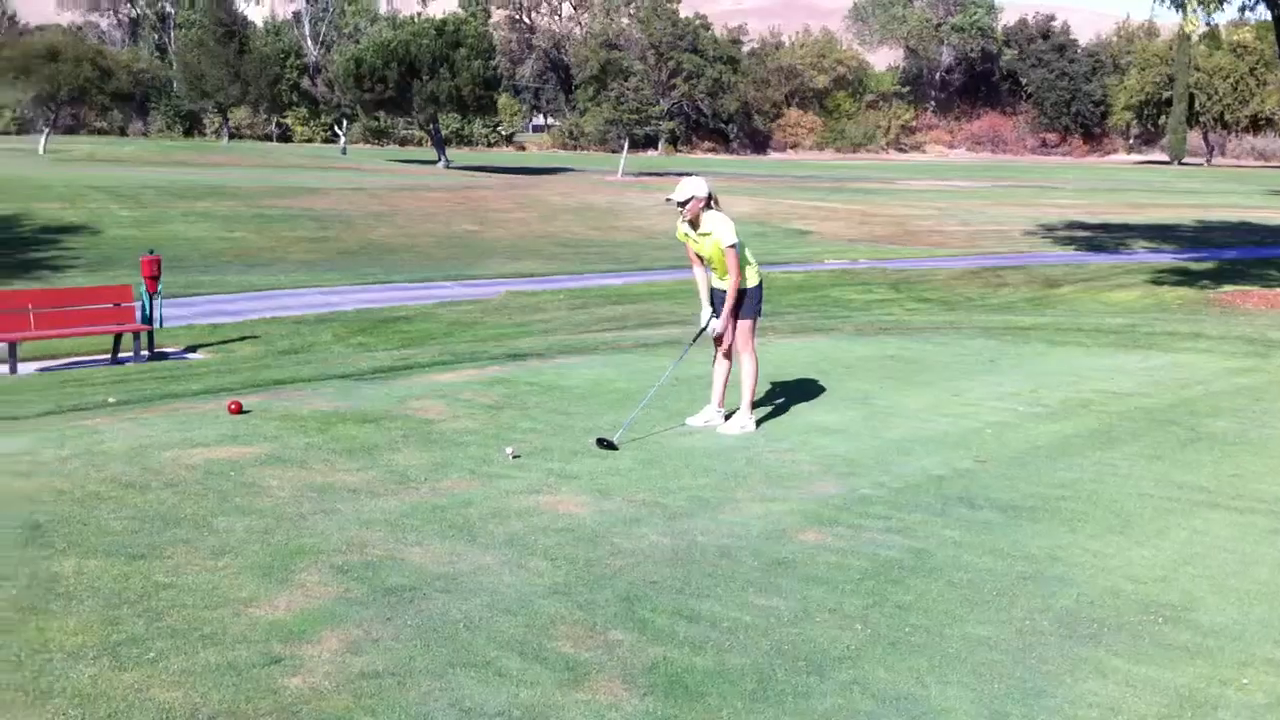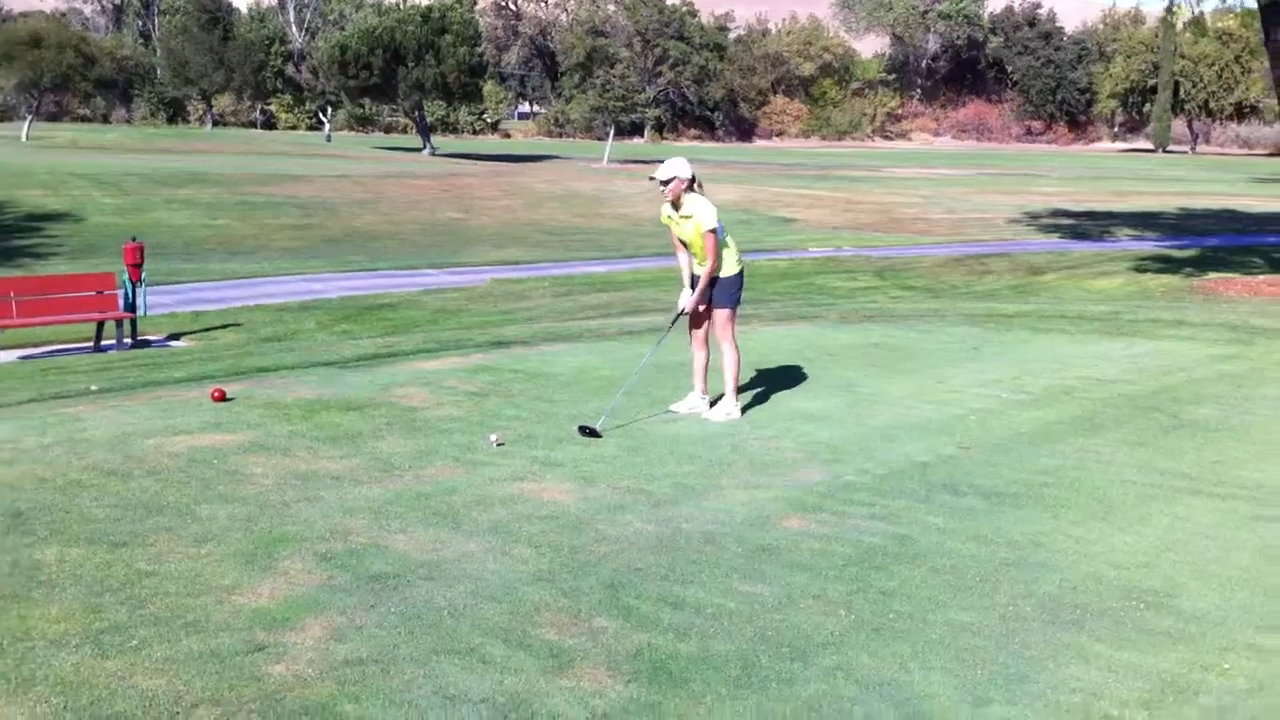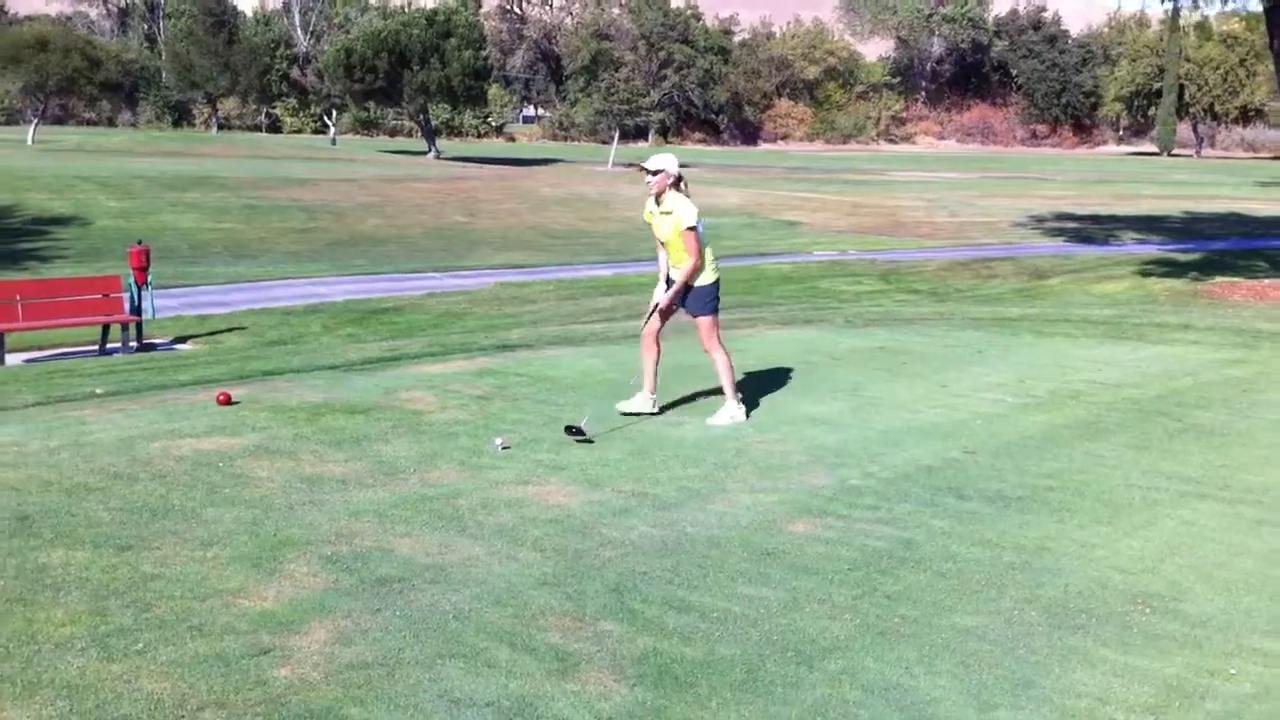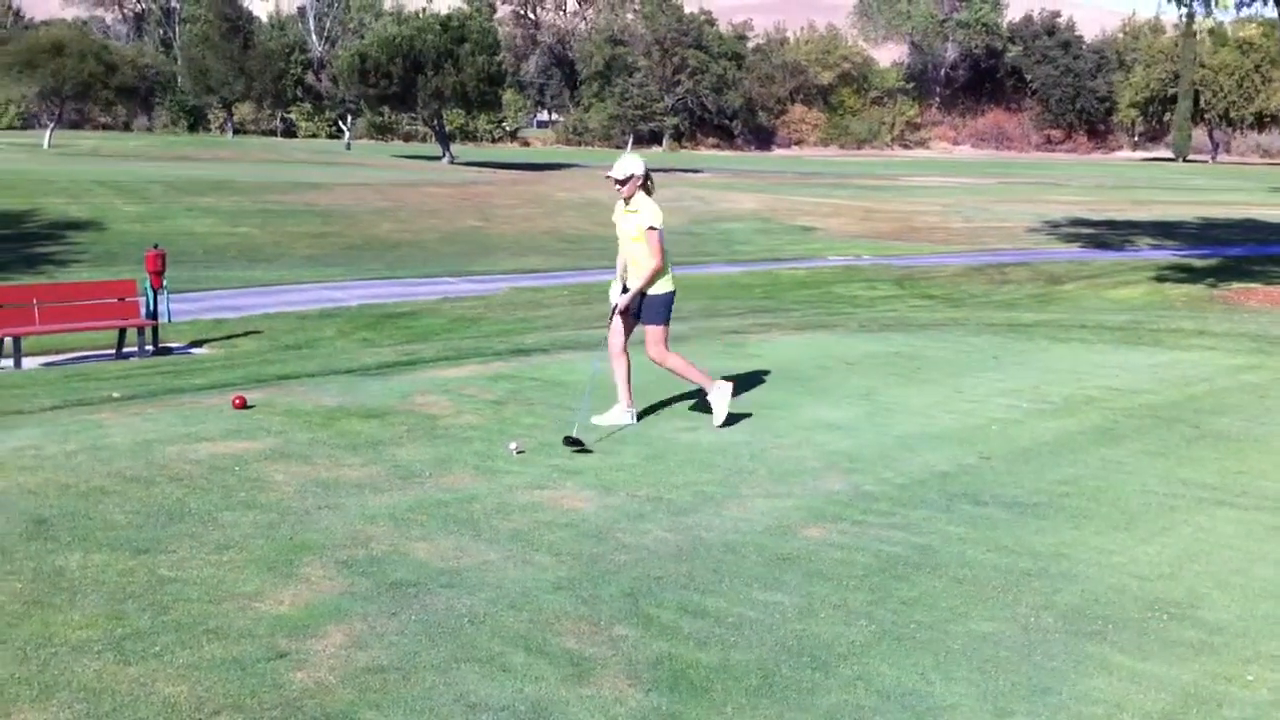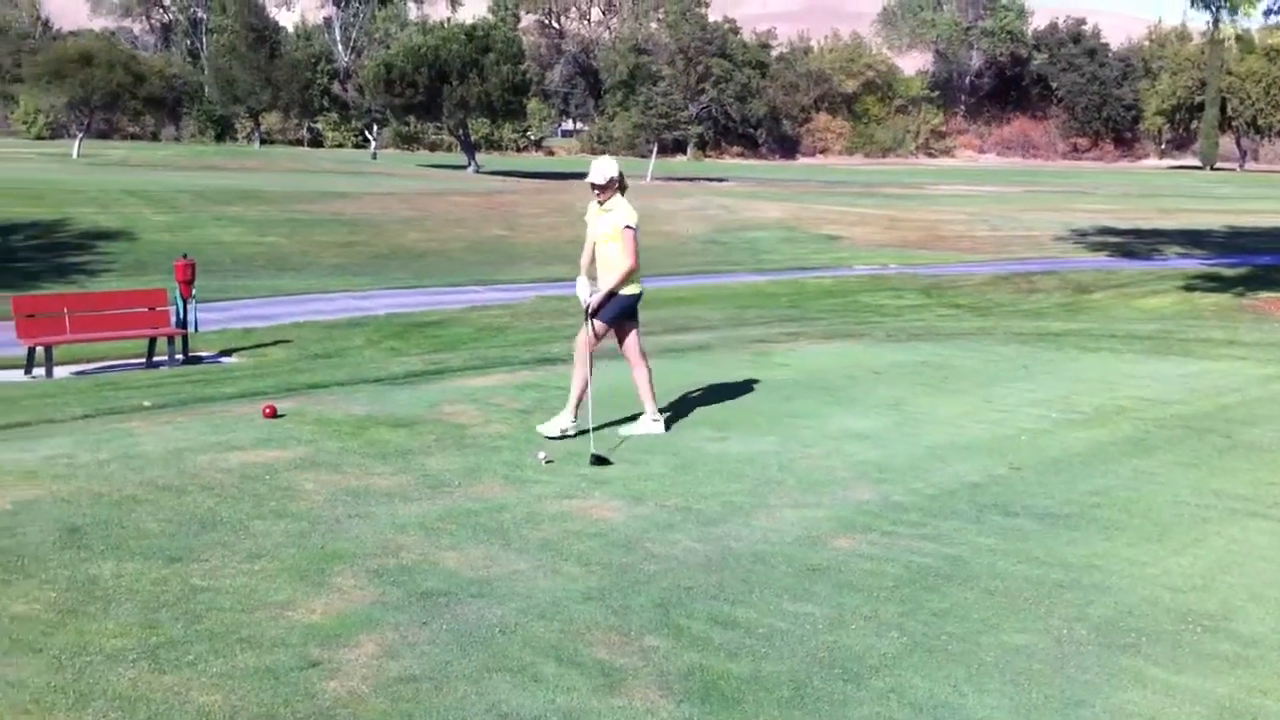
dt=0.3s
person 1, frame 1
left shoulder: (721, 227)
right shoulder: (684, 227)
left elbow: (736, 276)
right elbow: (698, 266)
left wrist: (724, 317)
right wrist: (706, 306)
left hip: (745, 285)
right hip: (720, 286)
left knee: (743, 348)
right knee: (722, 347)
left ankle: (745, 415)
right ankle: (715, 409)
person 1, frame 2
left shoulder: (703, 211)
right shoulder: (668, 210)
left elbow: (713, 261)
right elbow: (681, 251)
left wrist: (696, 297)
right wrist: (686, 288)
left hip: (726, 272)
right hip: (702, 272)
left knee: (724, 336)
right knee: (697, 333)
left ankle: (730, 402)
right ankle: (699, 396)
person 1, frame 3
left shoulder: (683, 210)
right shoulder: (651, 207)
left elbow: (694, 260)
left wrist: (672, 294)
right wrist: (662, 282)
left hip: (700, 280)
right hip: (676, 278)
left knee: (710, 343)
right knee: (649, 330)
left ankle: (734, 406)
right ankle: (647, 396)
person 1, frame 4
left shoulder: (648, 211)
right shoulder: (621, 208)
left elbow: (657, 263)
left wrist: (631, 295)
right wrist: (618, 283)
left hip: (656, 290)
right hip: (636, 286)
left knee: (657, 353)
right knee: (615, 342)
left ankle: (715, 389)
right ankle: (624, 408)
person 1, frame 5
left shoulder: (623, 213)
right shoulder: (594, 208)
left elbow: (631, 262)
right elbow: (589, 248)
left wrist: (602, 294)
right wrist: (582, 279)
left hip: (620, 292)
right hip: (614, 291)
left knee: (582, 348)
right knee: (633, 353)
left ankle: (568, 418)
right ankle: (653, 417)
